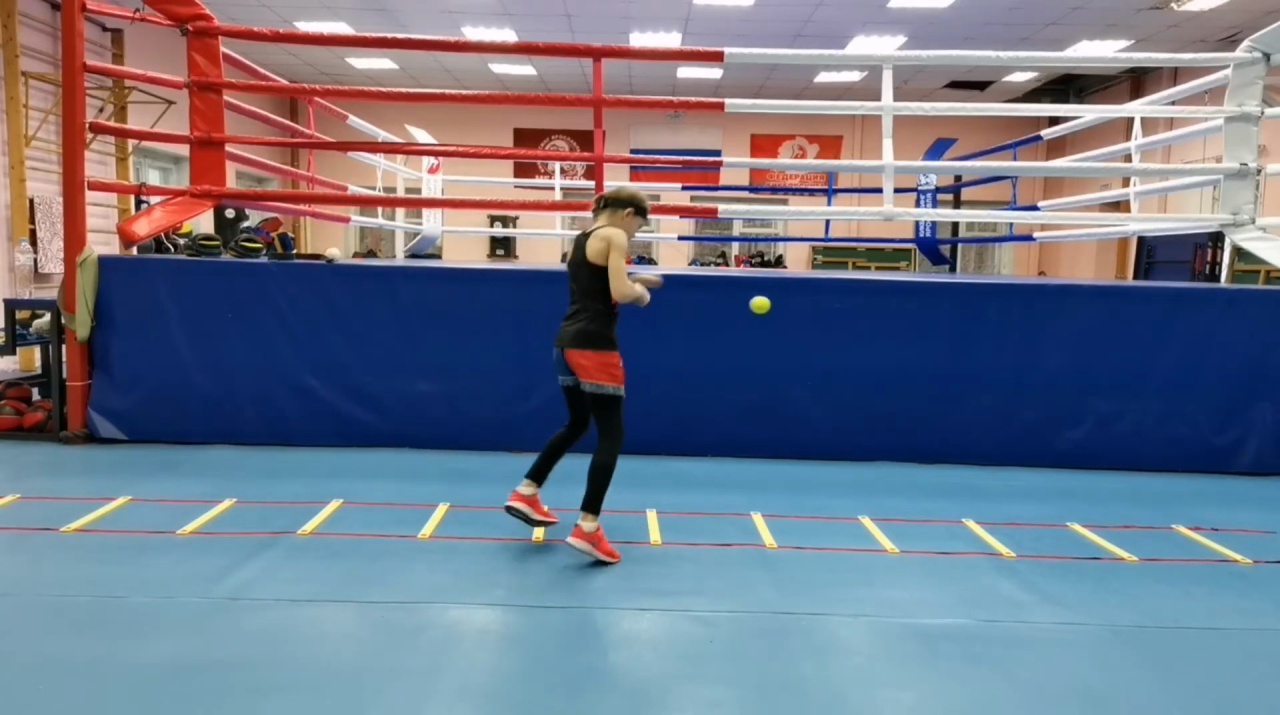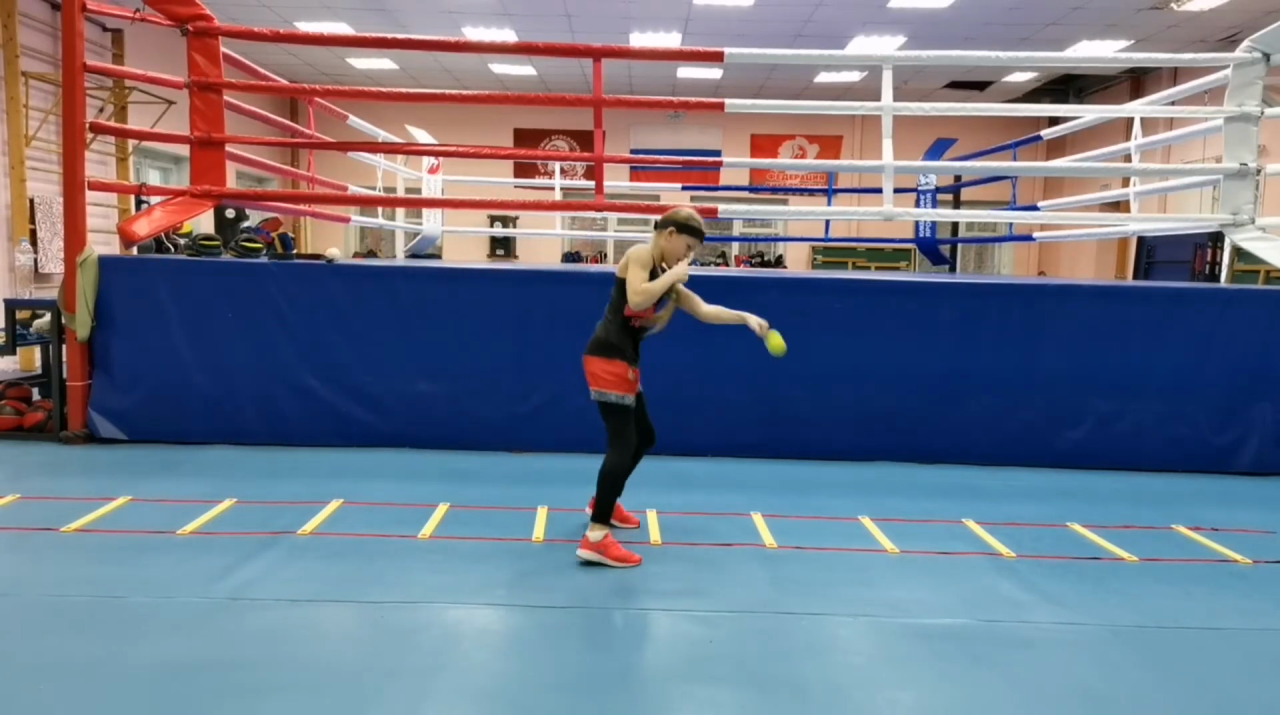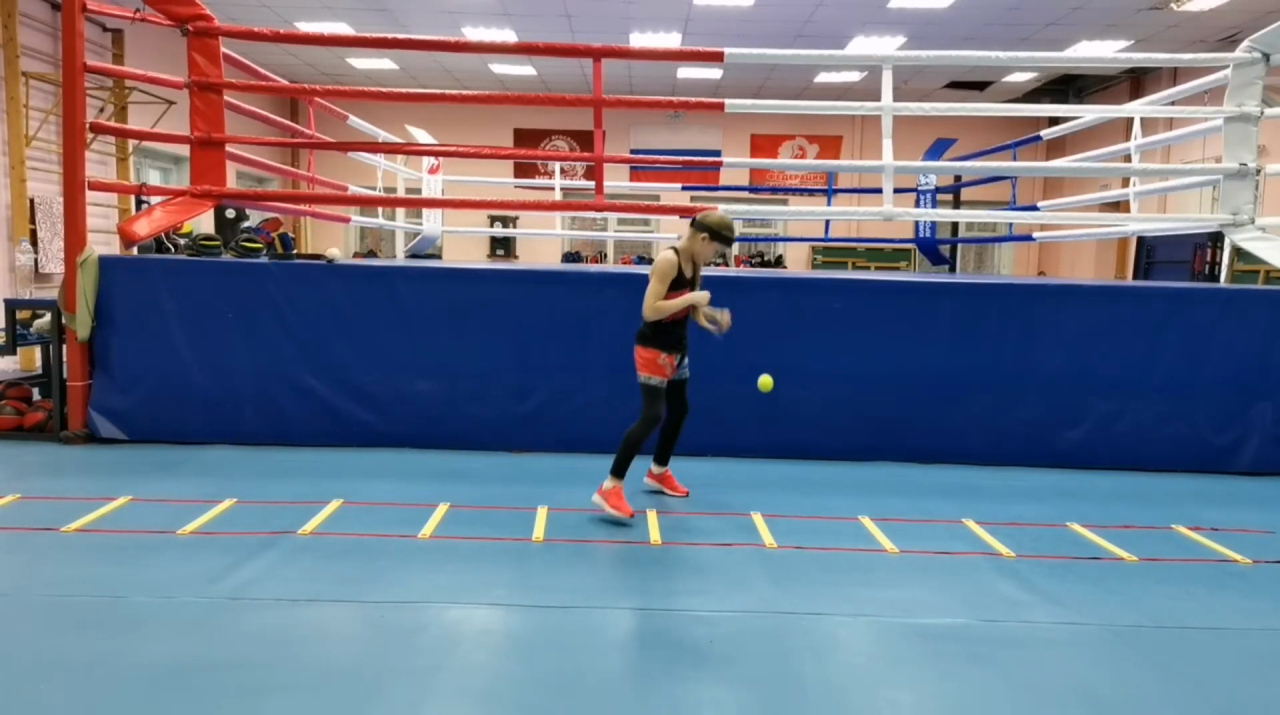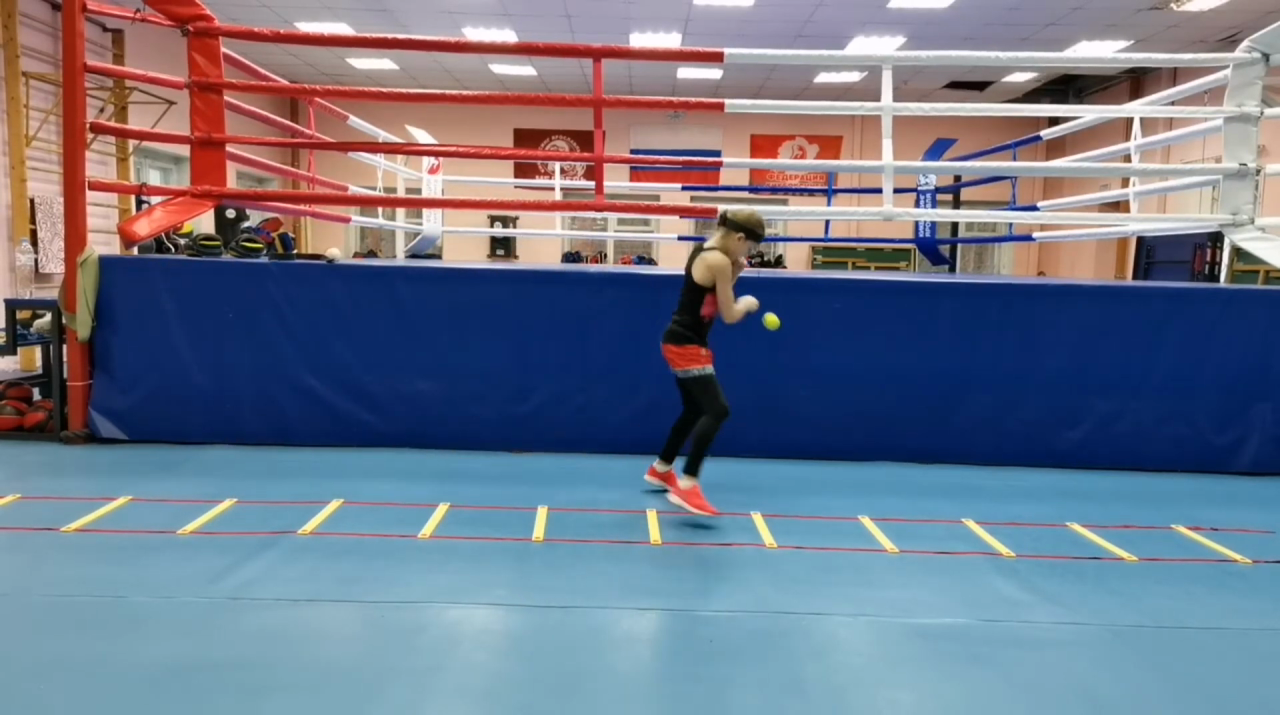
dt=0.5s
person 1, frame 1
left shoulder: (581, 240)
right shoulder: (613, 238)
right elbow: (619, 295)
left wrist: (637, 284)
right wrist: (639, 291)
left hip: (572, 341)
right hip: (593, 346)
left knee: (577, 425)
right knee: (611, 435)
left ankle: (527, 493)
right ankle: (588, 526)
person 1, frame 2
left shoulder: (669, 278)
right shoulder: (640, 254)
left elbow: (703, 311)
right elbow: (636, 299)
left wrist: (745, 317)
right wrist: (673, 275)
left hip: (622, 361)
right hip: (607, 359)
left knee: (644, 438)
right knee: (622, 445)
left ankle: (603, 504)
right ankle: (595, 537)
person 1, frame 3
left shoulder: (693, 264)
right shoulder: (668, 259)
left elbow: (690, 313)
right elbow: (649, 312)
left wrist: (712, 319)
right wrist: (692, 298)
left hip: (676, 350)
right hip: (653, 349)
left knee: (678, 412)
right knee: (651, 416)
left ankle: (659, 469)
right ankle: (610, 487)
person 1, frame 4
left shoulder: (706, 252)
right shoulder: (718, 260)
right elbow: (730, 315)
left wrist: (734, 274)
right wrist: (747, 303)
left hip: (686, 343)
right hip: (684, 345)
left knee: (695, 410)
right knee: (717, 410)
left ankle: (661, 469)
right ankle: (685, 485)
